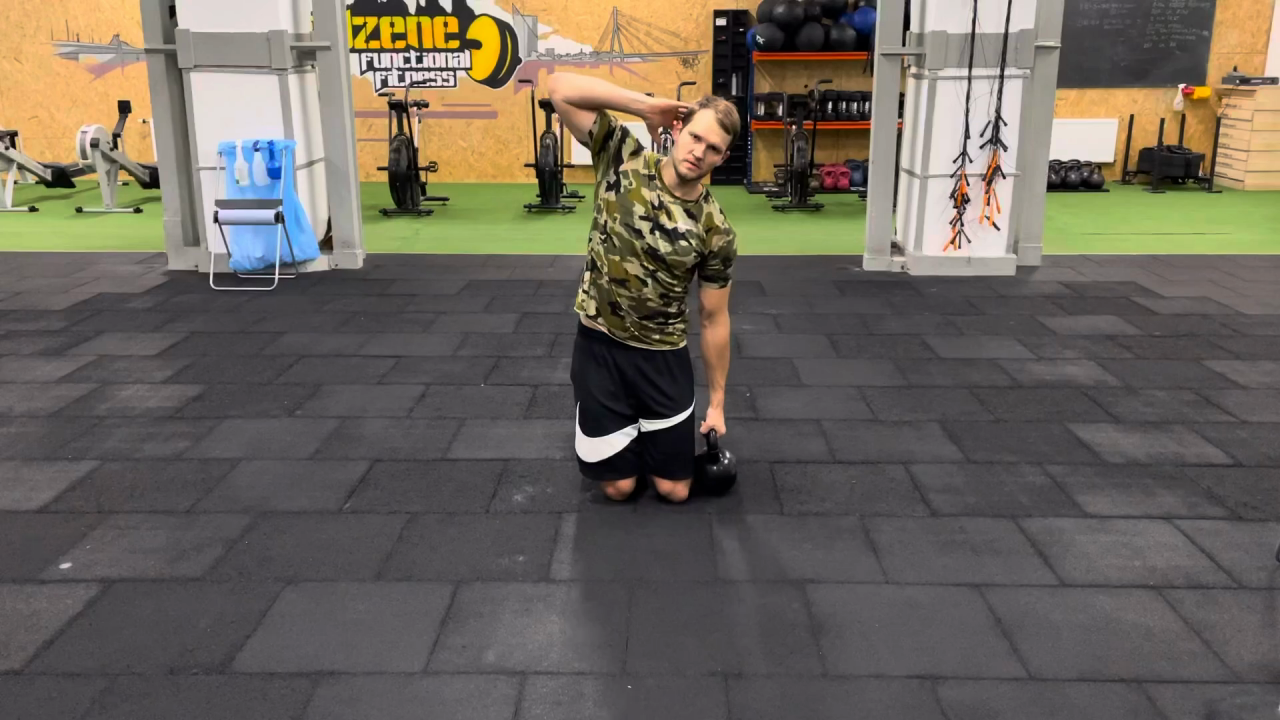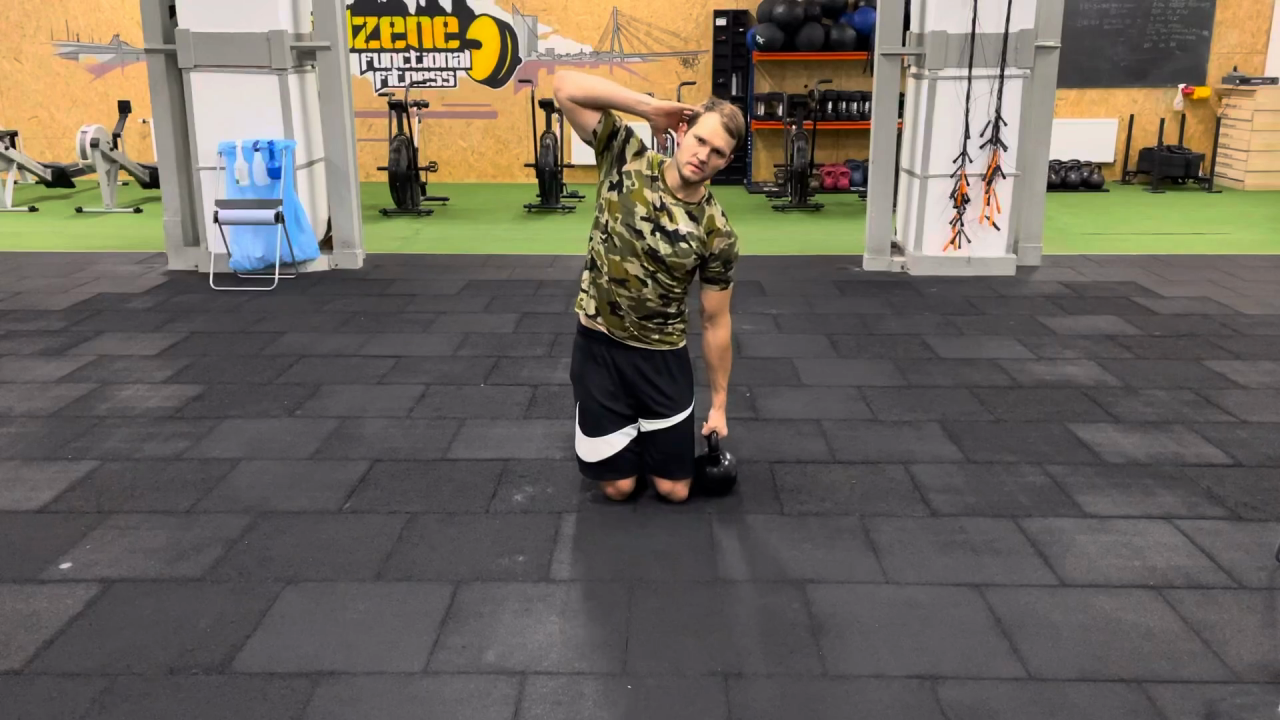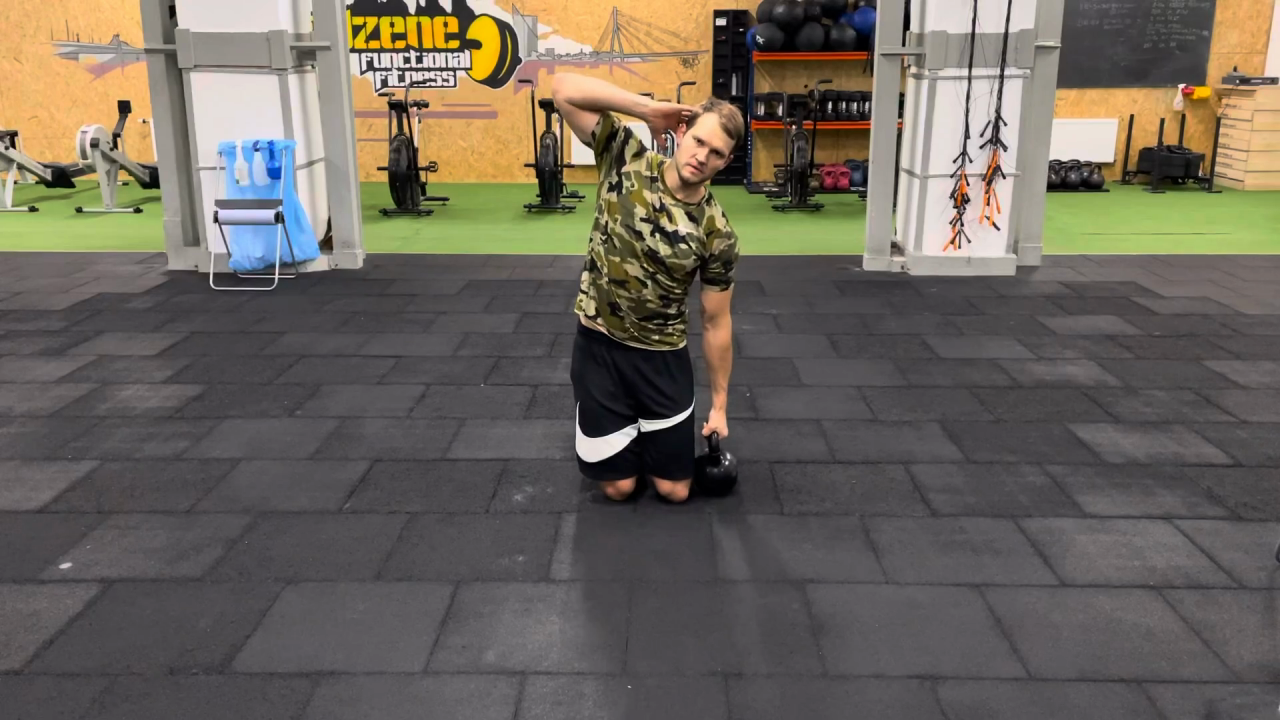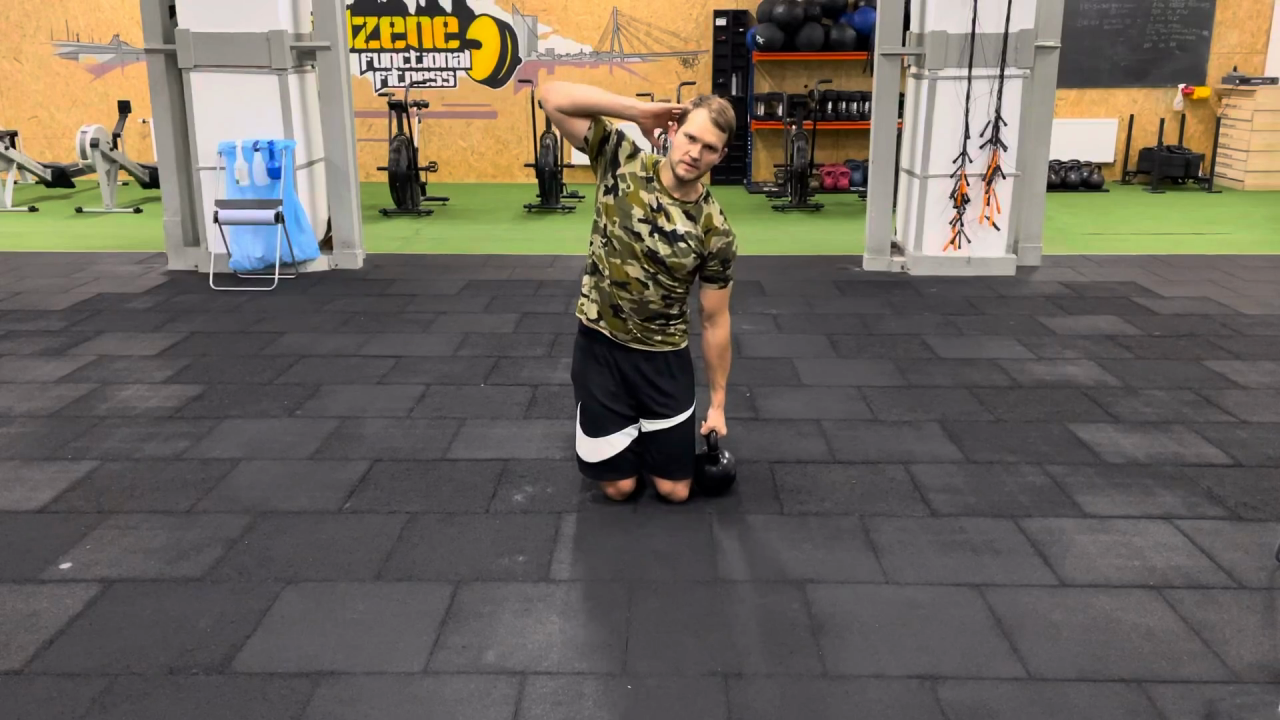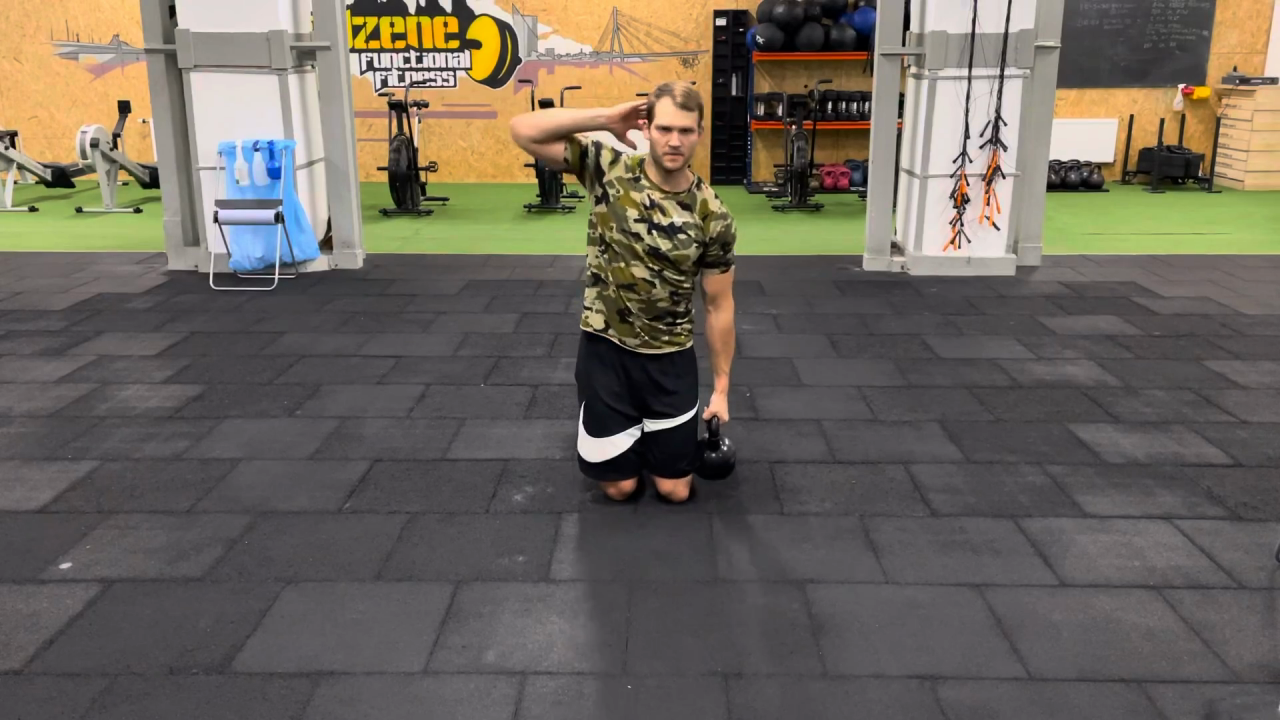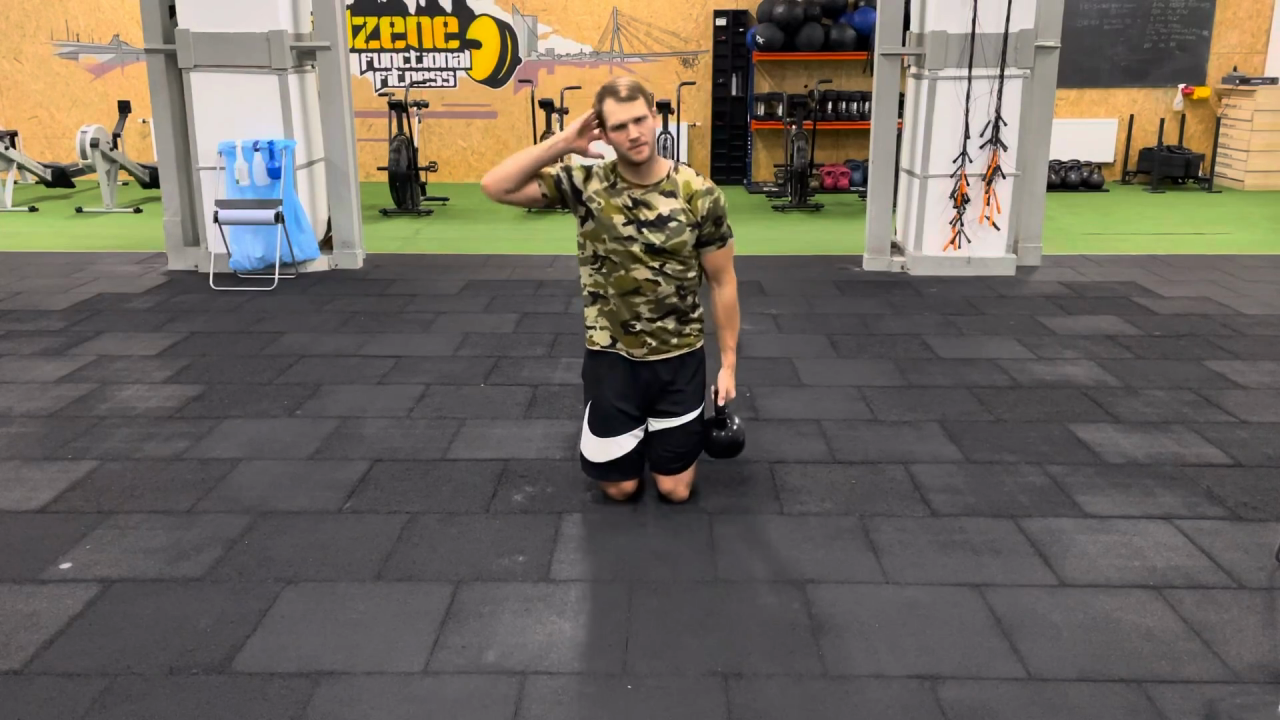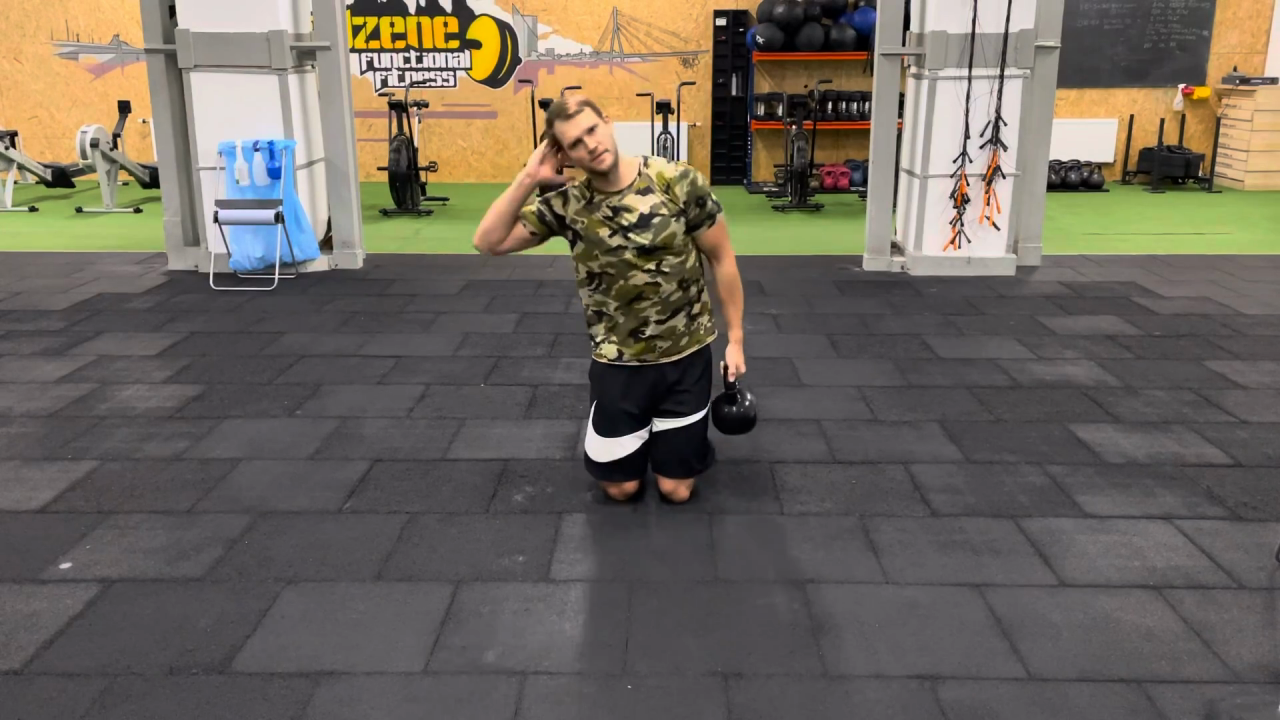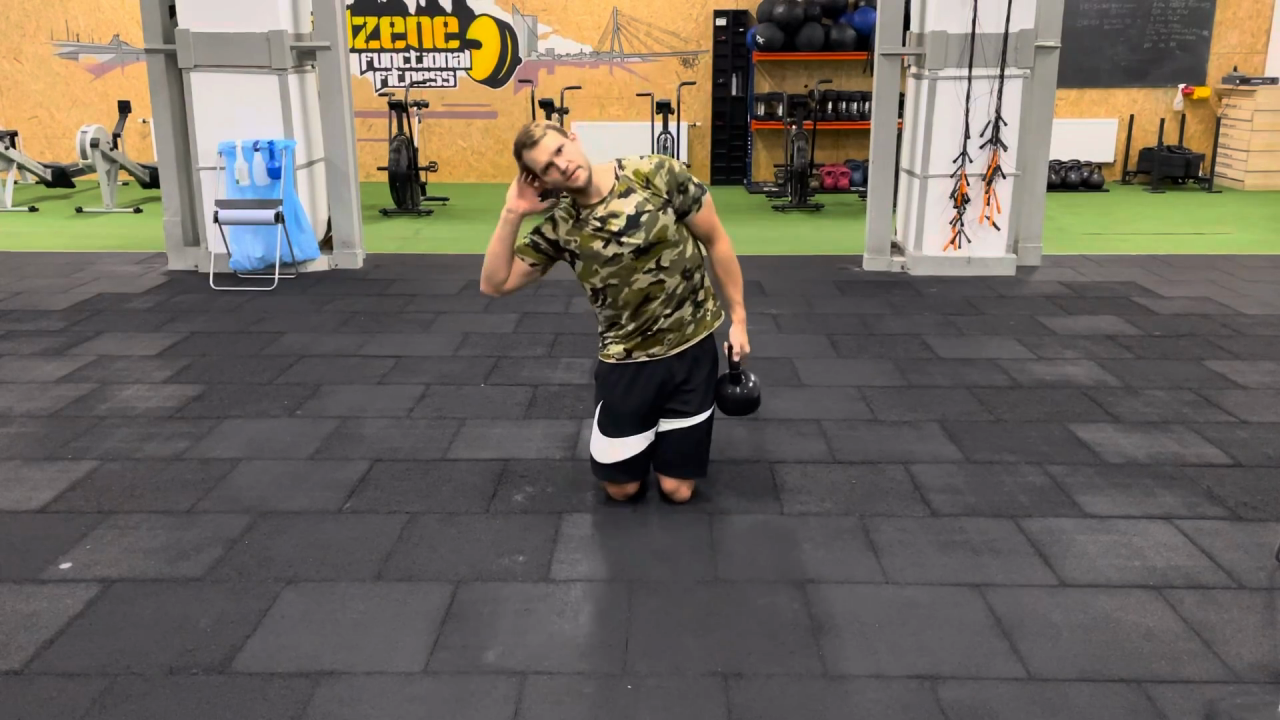
dt=0.2s
person 1, frame 1
left shoulder: (715, 231)
right shoulder: (623, 160)
left elbow: (714, 319)
right elbow: (559, 88)
left wrist: (717, 401)
right wrist: (646, 106)
left hip: (662, 354)
right hip: (600, 343)
left knee: (674, 490)
right knee: (618, 488)
left ankle: (649, 432)
right ankle: (624, 431)
person 1, frame 2
left shoulder: (716, 234)
right shoulder: (626, 160)
left elbow: (715, 323)
right elbow: (565, 86)
left wrist: (718, 403)
right wrist: (650, 108)
left hip: (662, 353)
right hip: (599, 344)
left knee: (675, 490)
right knee: (618, 488)
left ankle: (649, 431)
right ankle: (627, 430)
person 1, frame 3
left shoulder: (717, 235)
right shoulder: (625, 160)
left elbow: (716, 323)
right elbow: (563, 88)
left wrist: (719, 404)
right wrist: (648, 109)
left hip: (662, 355)
right hip: (599, 344)
left knee: (675, 490)
right knee: (618, 487)
left ankle: (650, 432)
right ankle: (627, 431)
person 1, frame 4
left shoulder: (715, 232)
right shoulder: (621, 162)
left elbow: (715, 321)
right elbow: (553, 97)
left wrist: (717, 402)
right wrist: (639, 112)
left hip: (663, 355)
right hip: (600, 345)
left knee: (674, 490)
right knee: (618, 487)
left ankle: (650, 434)
right ankle: (625, 431)
person 1, frame 5
left shoulder: (713, 217)
right shoulder: (606, 168)
left elbow: (719, 306)
right elbow: (522, 131)
left wrist: (721, 387)
right wrist: (607, 119)
left hip: (668, 356)
right hip: (605, 348)
left knee: (675, 490)
right knee: (619, 487)
left ankle: (653, 433)
right ankle: (625, 431)
person 1, frame 6
left shoulder: (700, 196)
right shoulder: (585, 181)
left elbow: (722, 283)
right elbow: (493, 187)
left wrist: (728, 363)
right wrist: (564, 142)
left hip: (679, 357)
right hip: (612, 356)
left knee: (675, 489)
right knee: (619, 487)
left ankle: (659, 430)
right ankle: (632, 430)
person 1, frame 7
left shoulder: (679, 182)
right shoulder: (567, 204)
left elbow: (722, 260)
right elbow: (486, 243)
left wrist: (735, 338)
right wrist: (529, 178)
left hip: (686, 356)
right hip: (618, 362)
left knee: (676, 489)
right knee: (620, 488)
left ankle: (666, 435)
right ankle: (639, 432)
person 1, frame 8
left shoulder: (658, 175)
right shoulder: (558, 226)
left elbow: (716, 241)
right elbow: (494, 284)
left wrist: (737, 316)
right wrist: (512, 213)
left hip: (691, 348)
right hip: (625, 359)
left knee: (677, 489)
right knee: (621, 488)
left ankle: (668, 437)
right ankle: (642, 432)
